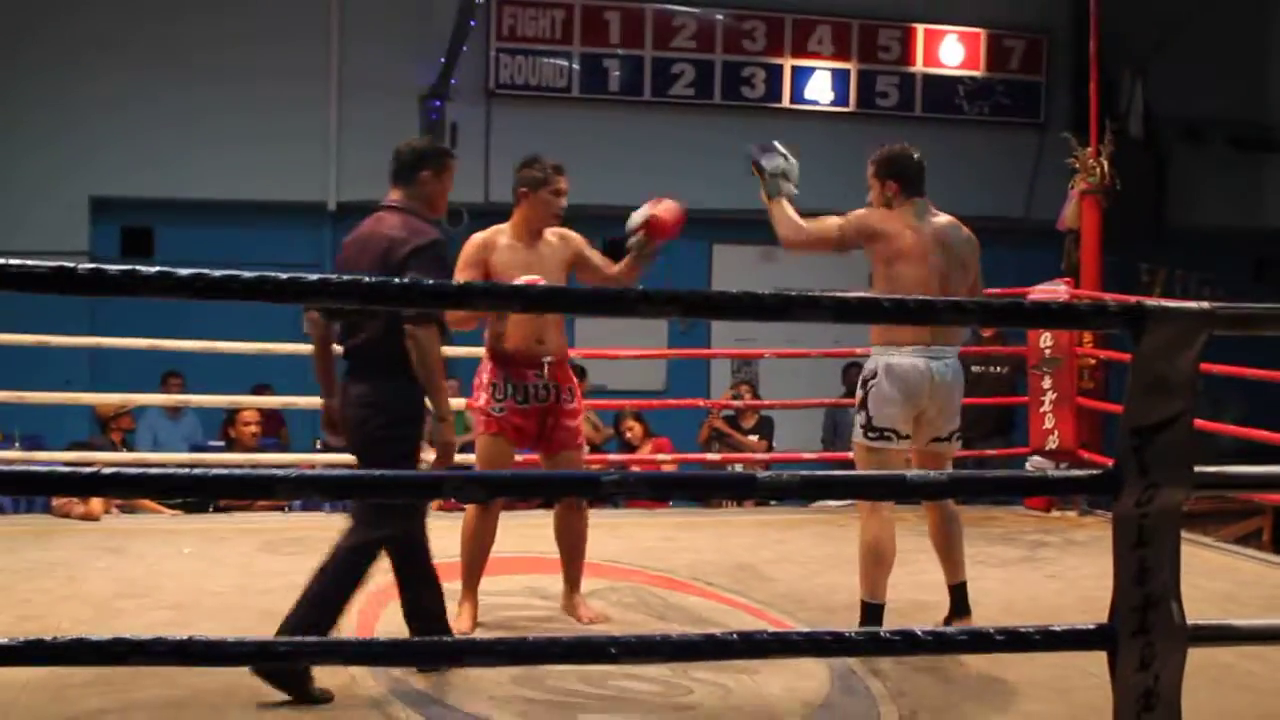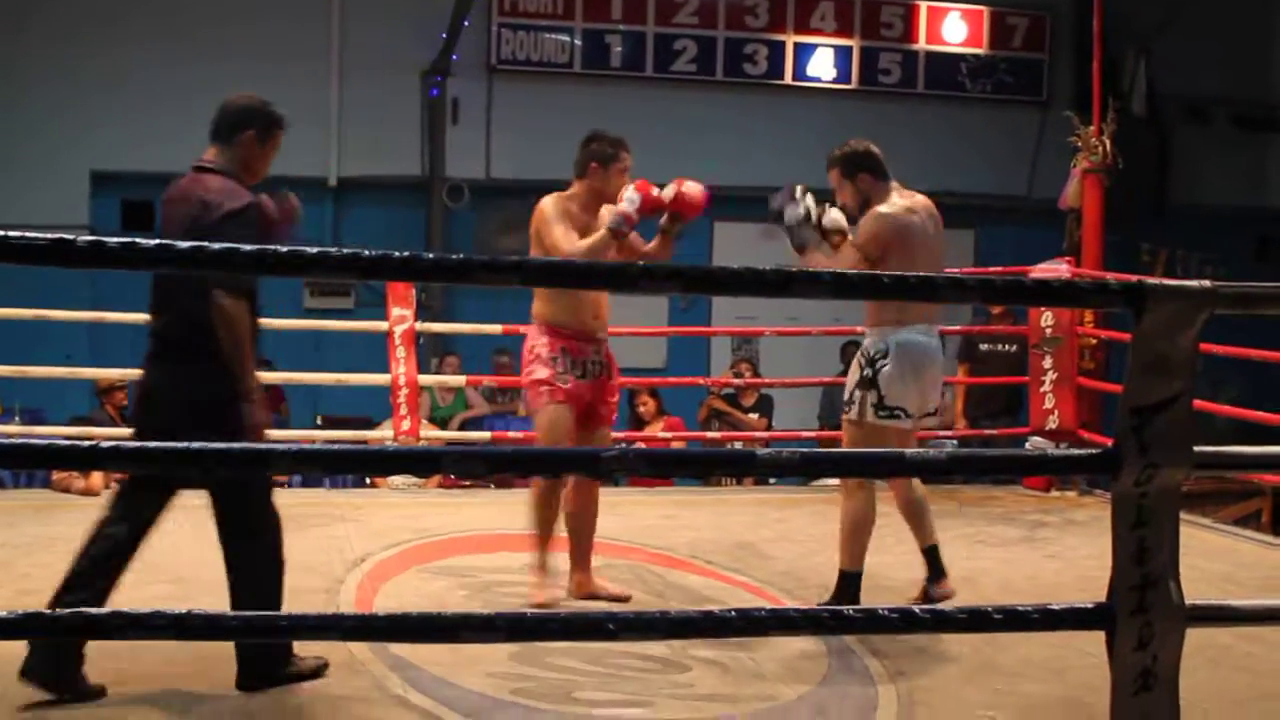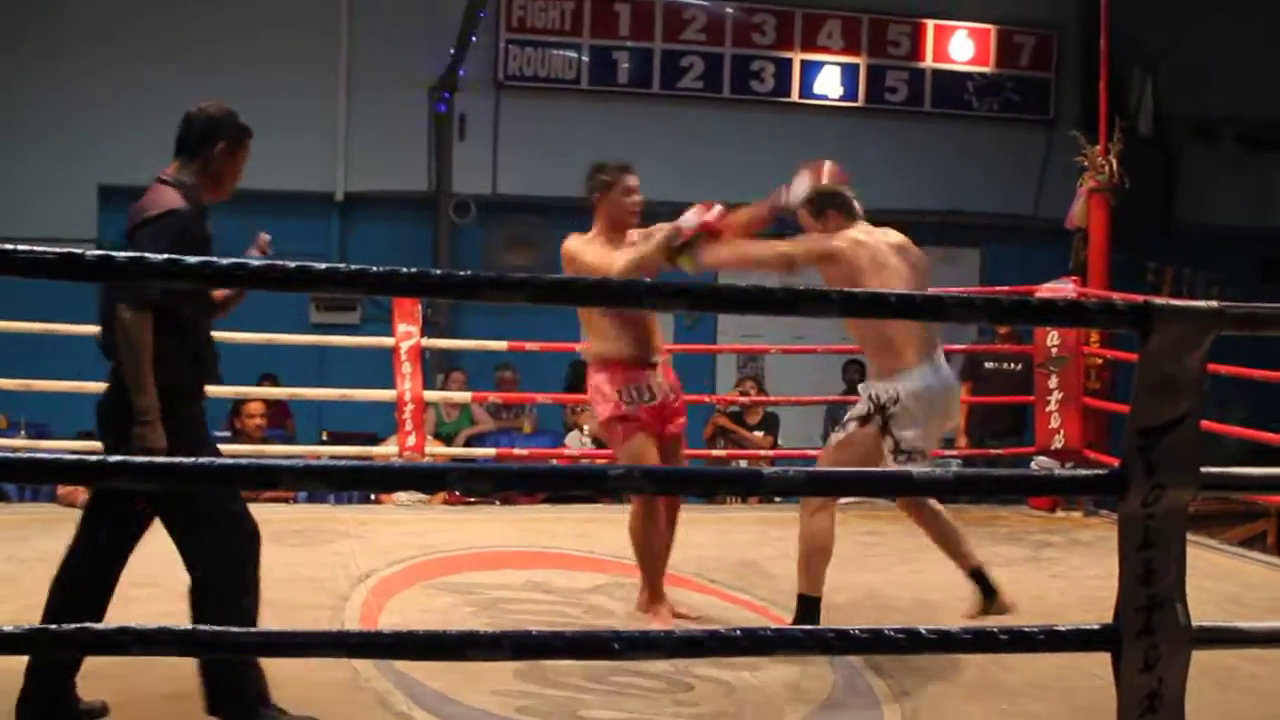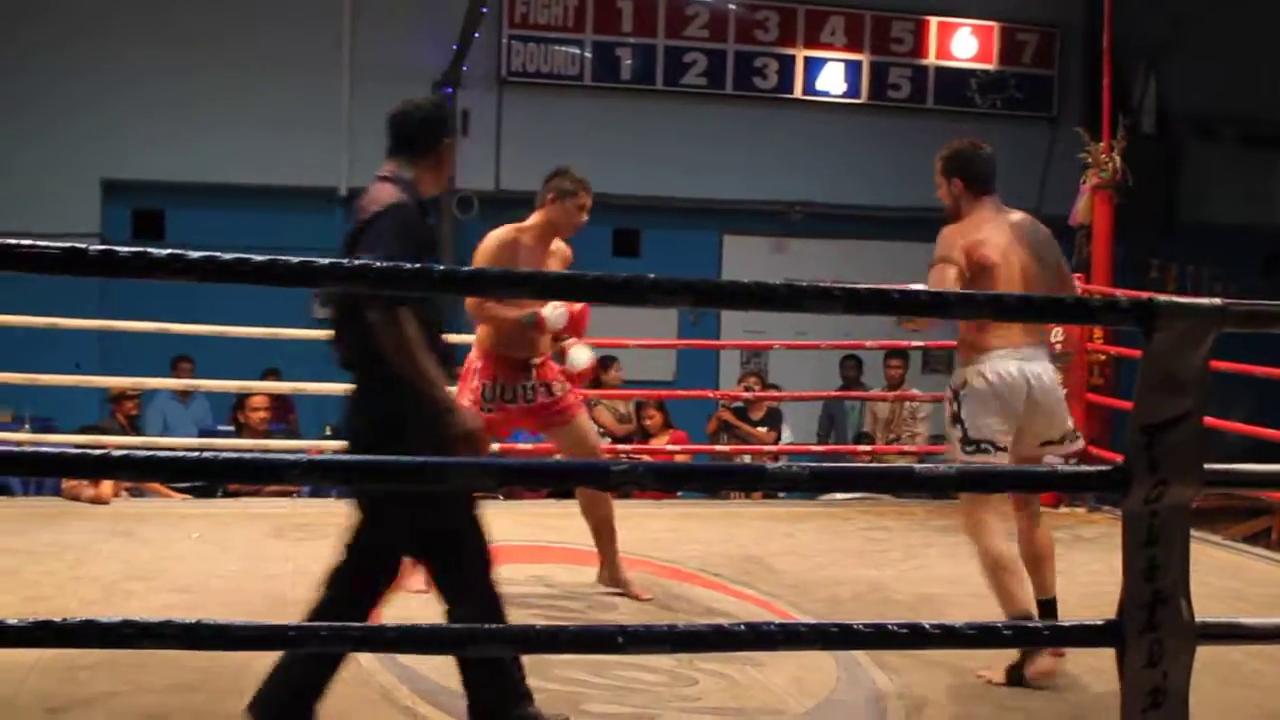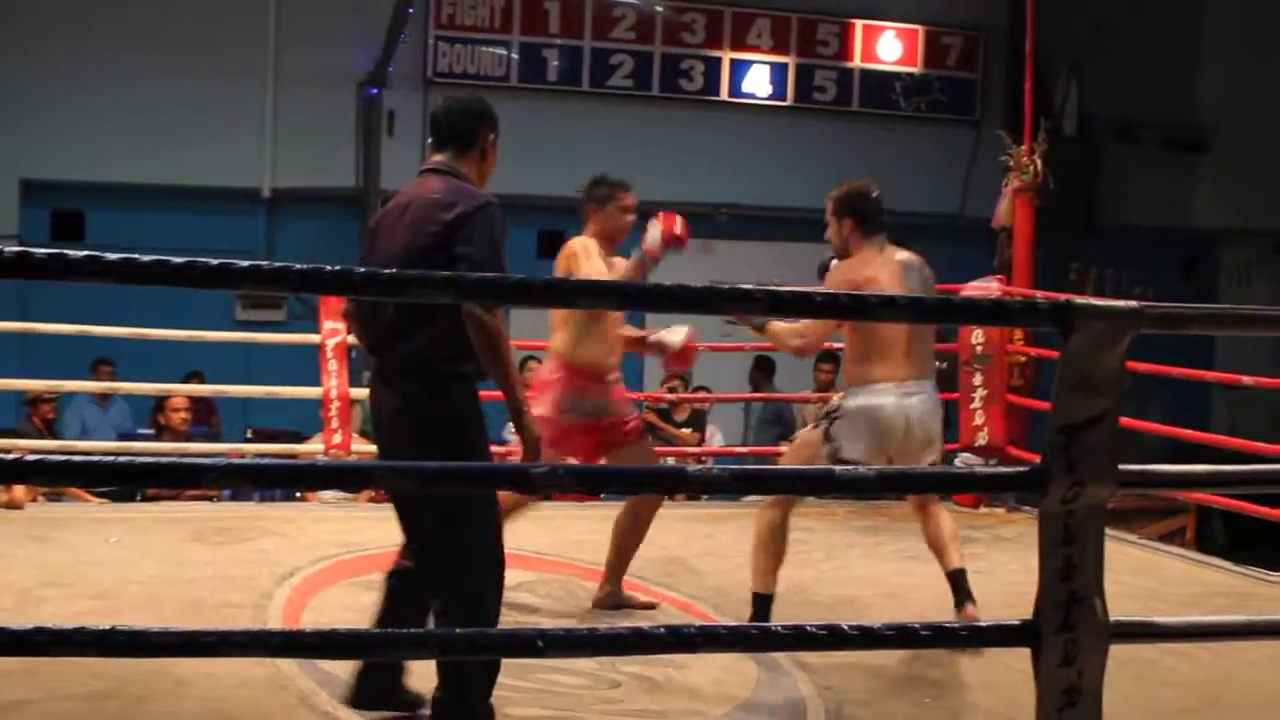
dt=0.7s
person 1, frame 1
left shoulder: (358, 237)
right shoulder: (422, 238)
left elbow: (320, 322)
right elbow: (419, 331)
left wrist: (330, 396)
right wrist: (441, 413)
left hip: (359, 389)
right hip: (395, 395)
left knee: (400, 517)
right knee: (382, 525)
left ankle: (432, 635)
person 1, frame 2
left shoulder: (176, 197)
right shoulder: (237, 204)
right elbow: (228, 302)
left wrist: (265, 237)
right wrist: (251, 396)
left hip: (160, 378)
right hip: (205, 384)
left knee: (129, 515)
right knee: (249, 522)
left ankle: (54, 656)
right ankle: (264, 659)
person 1, frame 3
left shoulder: (162, 209)
right shoulder: (174, 214)
right elbow: (133, 315)
left wrist: (242, 283)
right wrist: (150, 418)
left hip: (140, 411)
right hip: (162, 414)
left knee: (99, 548)
right knee: (227, 544)
person 1, frame 4
left shoulder: (382, 205)
right shoulder: (398, 210)
right elbow: (389, 316)
right wrist: (448, 406)
left hip: (398, 411)
right hip: (398, 415)
left knee: (461, 559)
right knee: (412, 565)
person 1, frame 5
left shoulder: (391, 209)
right shoulder: (474, 206)
left elbow: (357, 311)
right elbow: (480, 313)
right wrist: (521, 410)
left hip: (390, 397)
right hip: (442, 401)
left knee: (426, 550)
right knee: (470, 566)
person 2, frame 1
left shoulder: (879, 224)
right shoulder: (962, 236)
left elbow: (795, 235)
right elbow: (974, 303)
left wrist: (776, 187)
left hip: (894, 369)
right hip: (946, 368)
left knee: (876, 501)
right knee: (935, 493)
left ankle: (871, 625)
right ankle: (960, 609)
person 2, frame 2
left shoulder: (887, 219)
right shoulder: (922, 206)
left wrist: (800, 234)
right wrist: (833, 230)
left hip: (893, 352)
right hip: (927, 348)
left knee: (855, 477)
left ankle: (846, 597)
right ankle: (935, 579)
person 2, frame 3
left shoulder: (838, 247)
right shoulder: (898, 241)
left elbow: (769, 254)
left wrist: (700, 253)
left hip: (899, 395)
right hip: (937, 383)
left knee: (817, 496)
right knee: (912, 498)
left ankle: (806, 621)
right ankle: (987, 592)
person 2, frame 4
left shoulder: (959, 238)
right shoulder: (1036, 230)
right elbow: (1071, 304)
left hip: (988, 377)
right hip: (1039, 372)
left knee: (982, 519)
right knee: (1028, 501)
left ankle: (1034, 652)
right ankle: (1047, 618)
person 2, frame 5
left shoulder: (848, 271)
right shoulder: (917, 267)
left elbow: (803, 344)
left wrist: (756, 321)
left hip: (868, 407)
right hip: (921, 404)
left knee: (777, 497)
right knee: (926, 500)
left ankle: (760, 621)
right ankle: (964, 601)
person 3, frame 1
left shoulder: (565, 242)
right shoulder: (482, 245)
left elbow: (616, 281)
right elbow: (454, 316)
left wrist: (644, 245)
left hip: (555, 377)
right hip: (502, 377)
left knee: (574, 491)
right knee: (489, 493)
left ankle: (573, 594)
right ankle: (468, 599)
person 3, frame 2
left shoulder: (609, 217)
right shoulder: (552, 208)
left elbow: (651, 263)
right elbow: (575, 258)
left wrist: (672, 224)
right wrist: (620, 221)
left hip: (596, 351)
right hip: (552, 348)
left ankle: (581, 574)
right ankle: (542, 566)
person 3, frame 3
left shoulder: (642, 240)
right shoulder: (578, 247)
left elbow: (716, 235)
right elbow: (622, 275)
right wrist: (674, 233)
left hip: (657, 375)
right hip: (617, 382)
left knee: (671, 493)
right knee: (648, 490)
left ankle: (654, 593)
right ankle: (653, 601)
person 3, frame 4
left shoulder: (562, 253)
right shoulder: (501, 242)
right elbow: (475, 308)
left wrist: (569, 341)
right wrist: (535, 318)
left hip: (540, 370)
right hip: (493, 371)
left knee: (594, 459)
left ankle: (613, 572)
person 3, frame 5
left shoulder: (610, 260)
right shoulder: (581, 249)
left wrist: (654, 341)
right wrist: (648, 255)
left hip: (605, 392)
right hip: (567, 386)
right knee: (528, 488)
left ankle: (611, 587)
